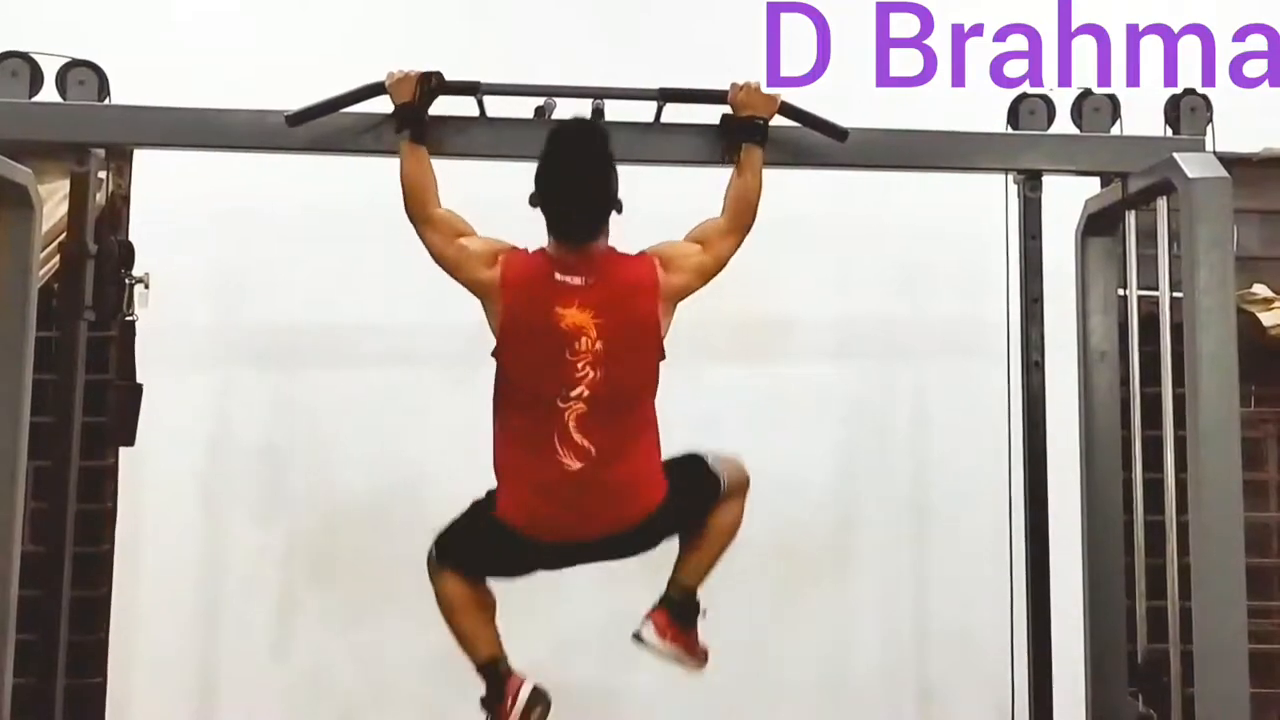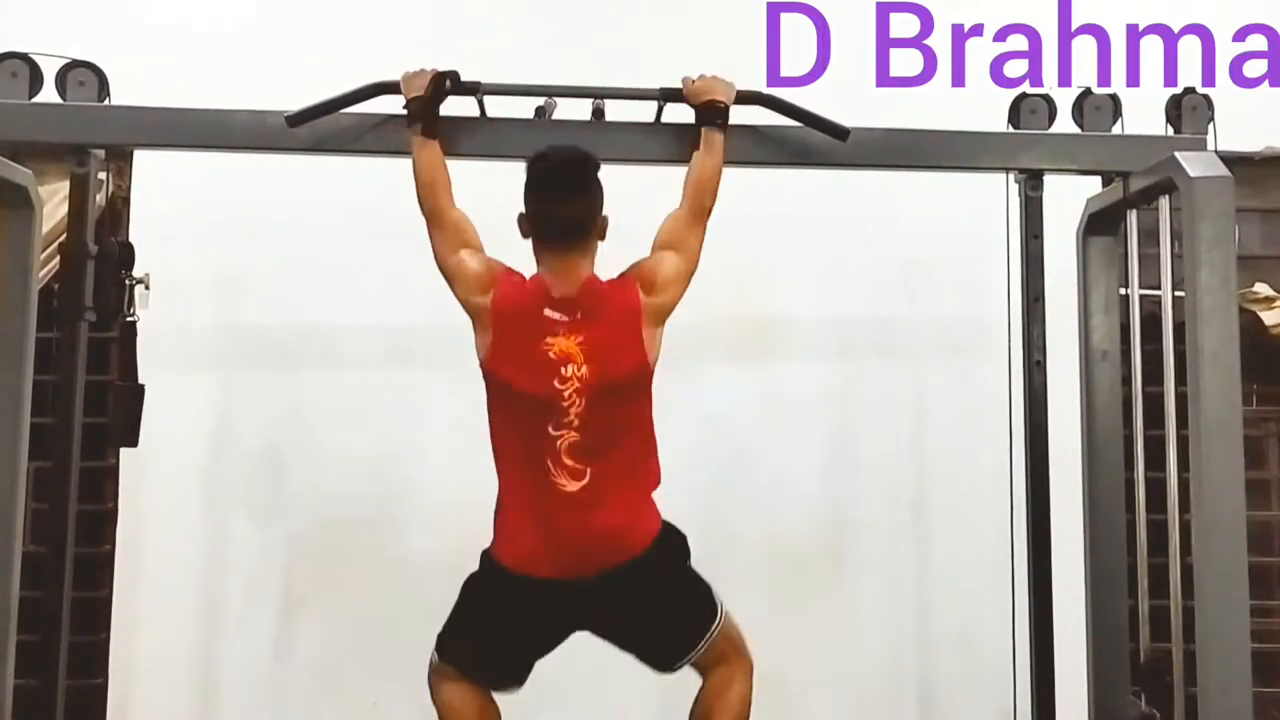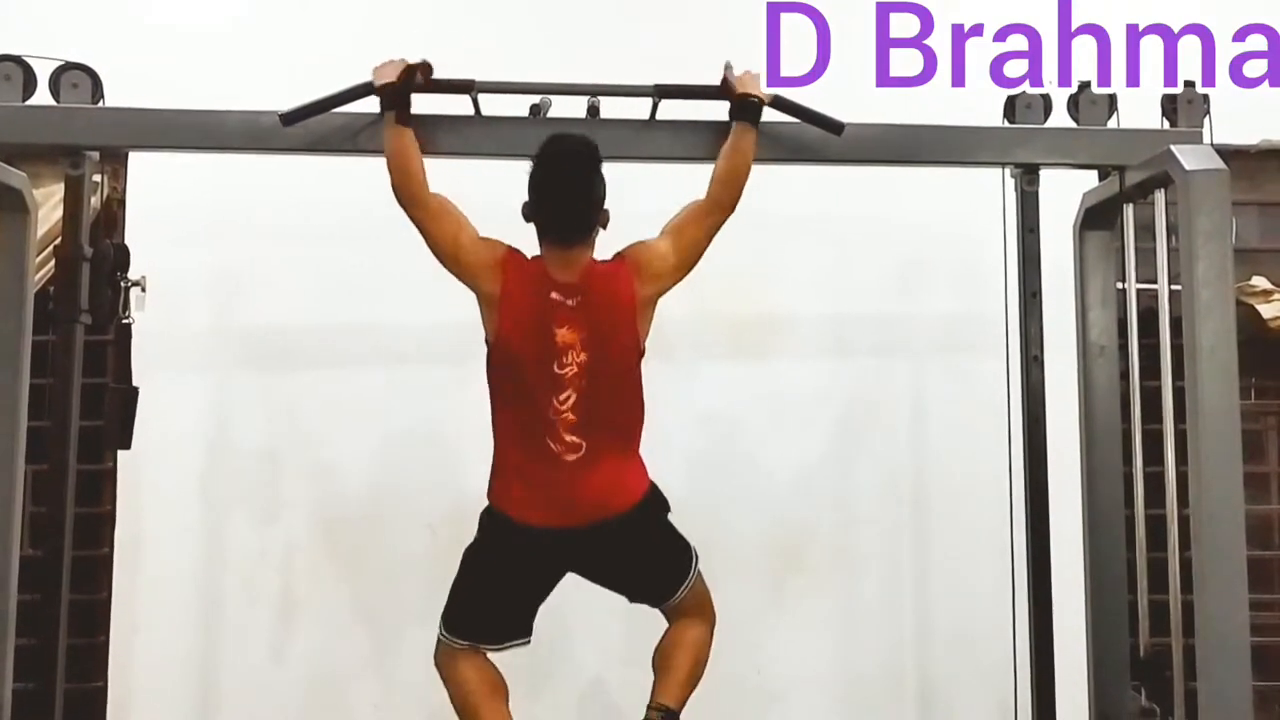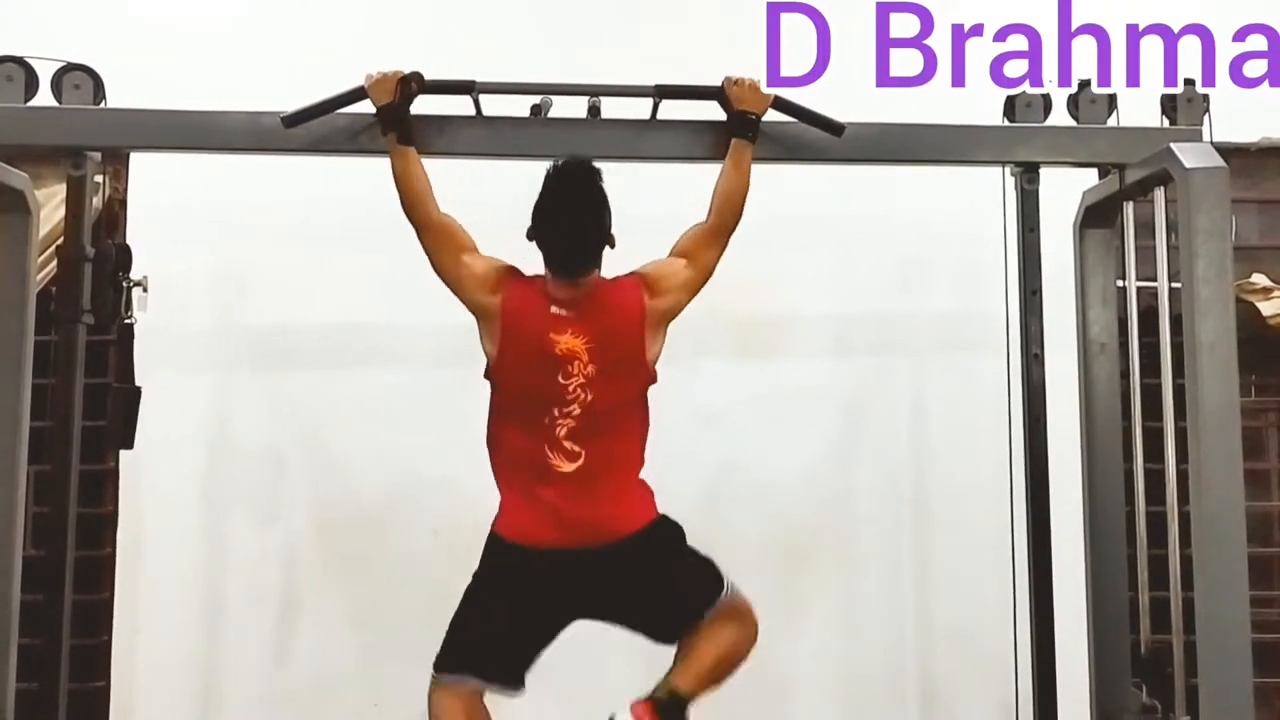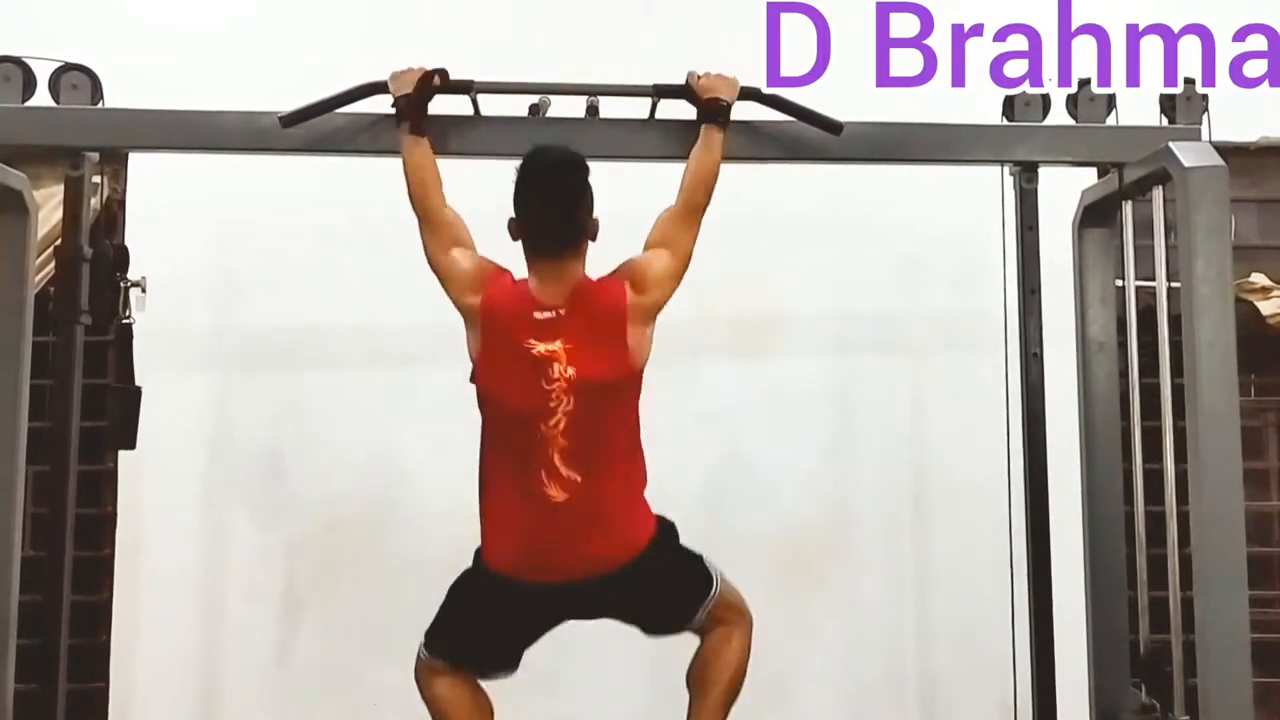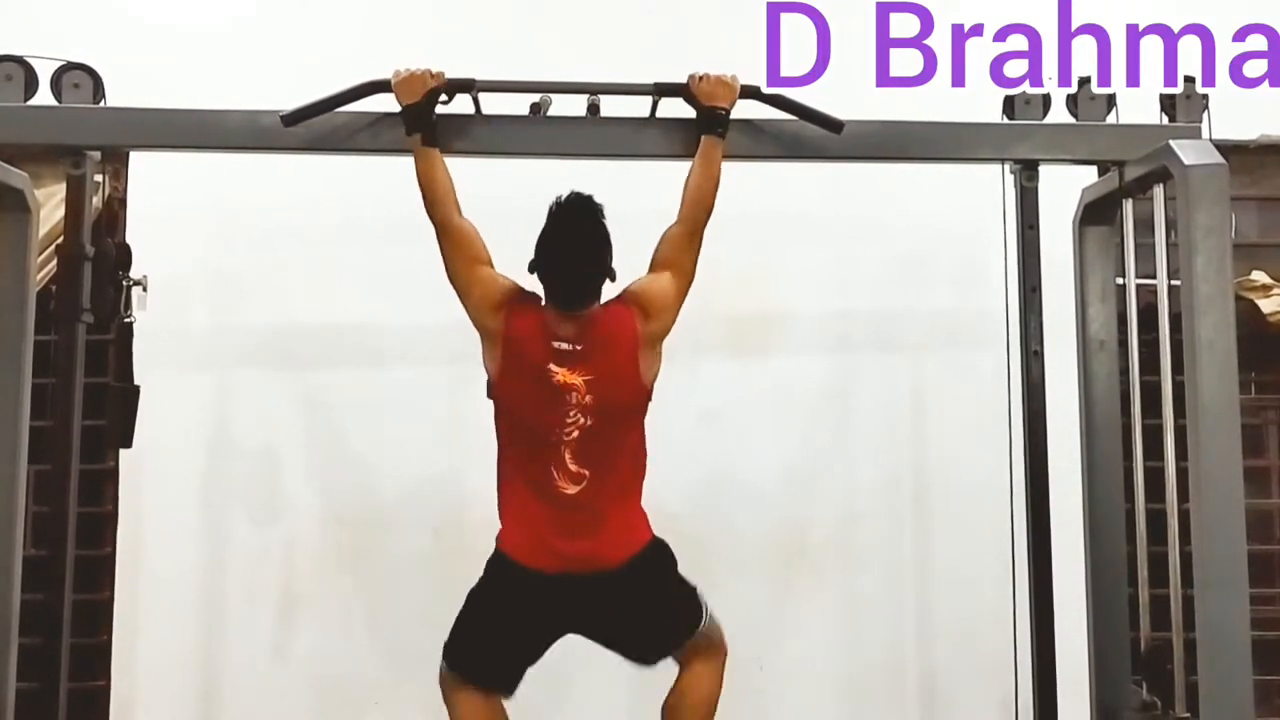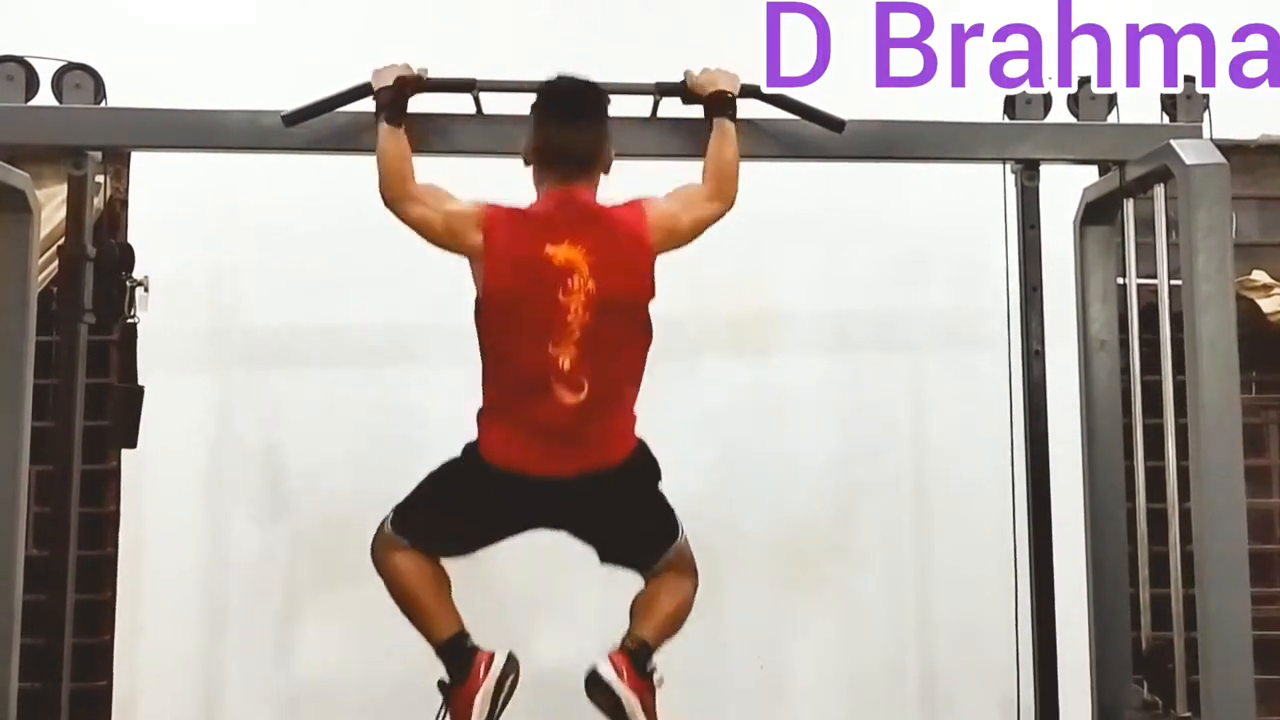
dt=0.7s
person 1, frame 1
left shoulder: (500, 278)
right shoulder: (656, 281)
left elbow: (426, 216)
right elbow: (733, 225)
left wrist: (413, 122)
right wrist: (753, 131)
left hip: (526, 525)
right hip: (633, 511)
left knee: (448, 563)
right knee: (730, 480)
right ankle: (675, 610)
person 1, frame 2
left shoulder: (492, 304)
right shoulder: (643, 302)
left elbow: (438, 213)
right elbow: (695, 211)
left wrist: (422, 117)
right wrist: (712, 117)
left hip: (523, 572)
right hip: (633, 562)
right knee: (729, 662)
person 1, frame 3
left shoulder: (496, 279)
right shoulder: (638, 280)
left elbow: (412, 193)
right elbow: (721, 200)
left wrist: (395, 101)
right wrist: (746, 110)
left hip: (519, 523)
right hip: (621, 514)
left knee: (458, 653)
right knee: (694, 612)
person 1, frame 4
left shoulder: (496, 299)
right shoulder: (647, 301)
left elbow: (423, 214)
right elbow: (721, 225)
left wrist: (395, 122)
right wrist: (743, 129)
left hip: (522, 551)
right hip: (628, 543)
right knee: (734, 624)
person 1, frame 5
left shoulder: (481, 300)
right shoulder: (632, 302)
left elbow: (428, 208)
right elbow: (689, 205)
left wrist: (412, 111)
right wrist: (713, 111)
left hip: (514, 570)
right hip: (625, 558)
right knee: (731, 619)
person 1, frame 6
left shoulder: (503, 322)
right shoulder: (643, 323)
left elbow: (449, 225)
right elbow: (691, 225)
left wrist: (420, 124)
right wrist: (713, 122)
left hip: (523, 574)
right hip: (627, 568)
right knee: (704, 653)
person 1, frame 7
left shoulder: (488, 234)
right shoulder: (641, 230)
left elbow: (399, 194)
right elbow: (719, 194)
left wrist: (392, 104)
right wrist: (720, 105)
left hip: (505, 469)
right hip: (609, 471)
left knee: (396, 544)
right knee: (677, 574)
left ankle: (468, 666)
right ankle: (629, 665)
